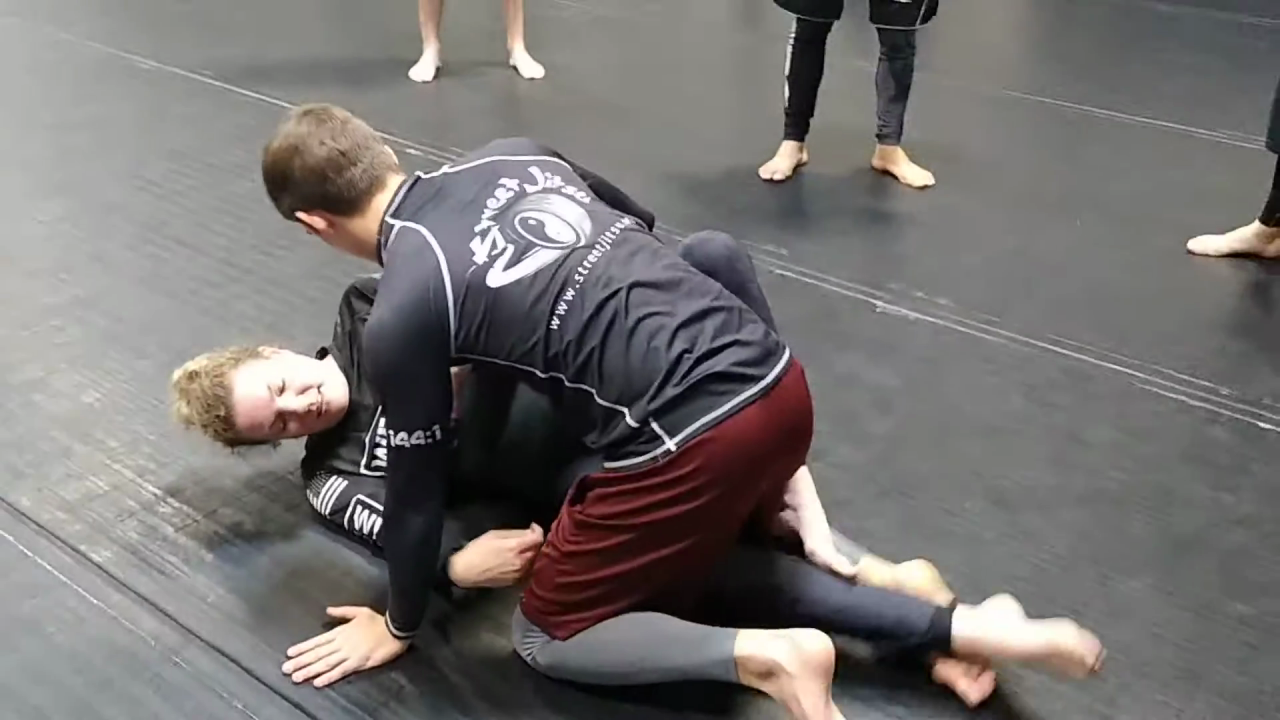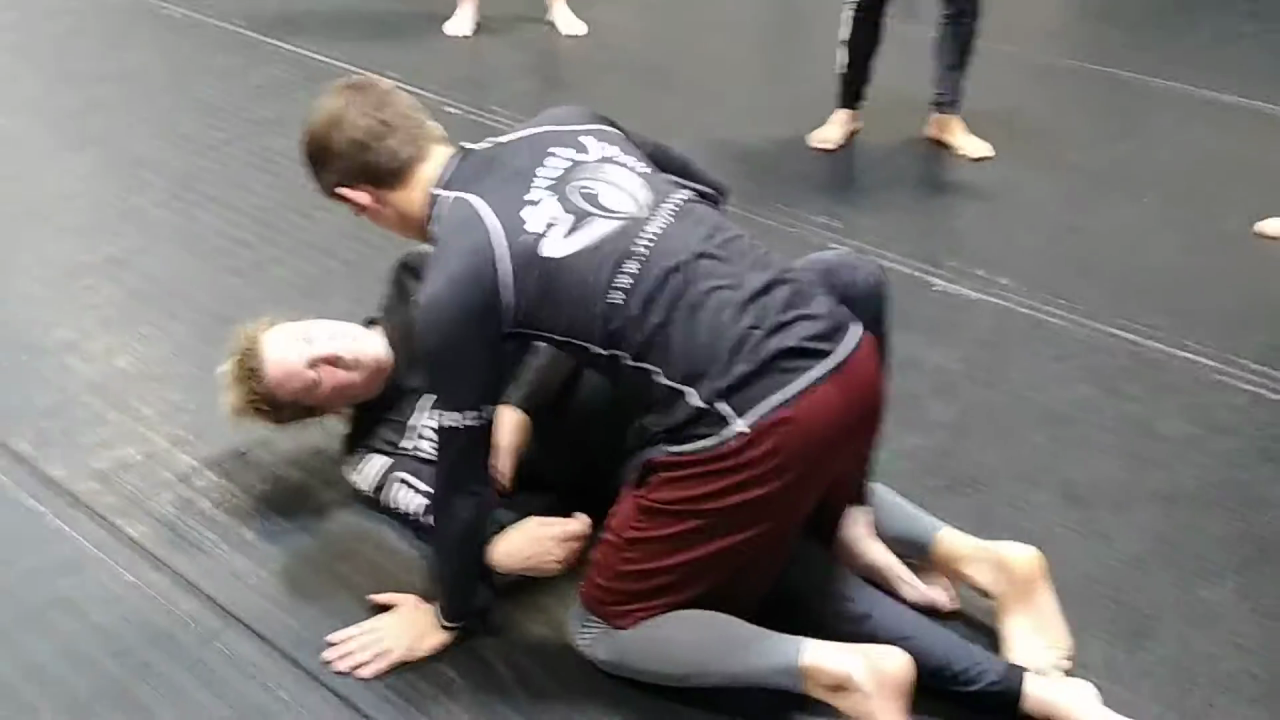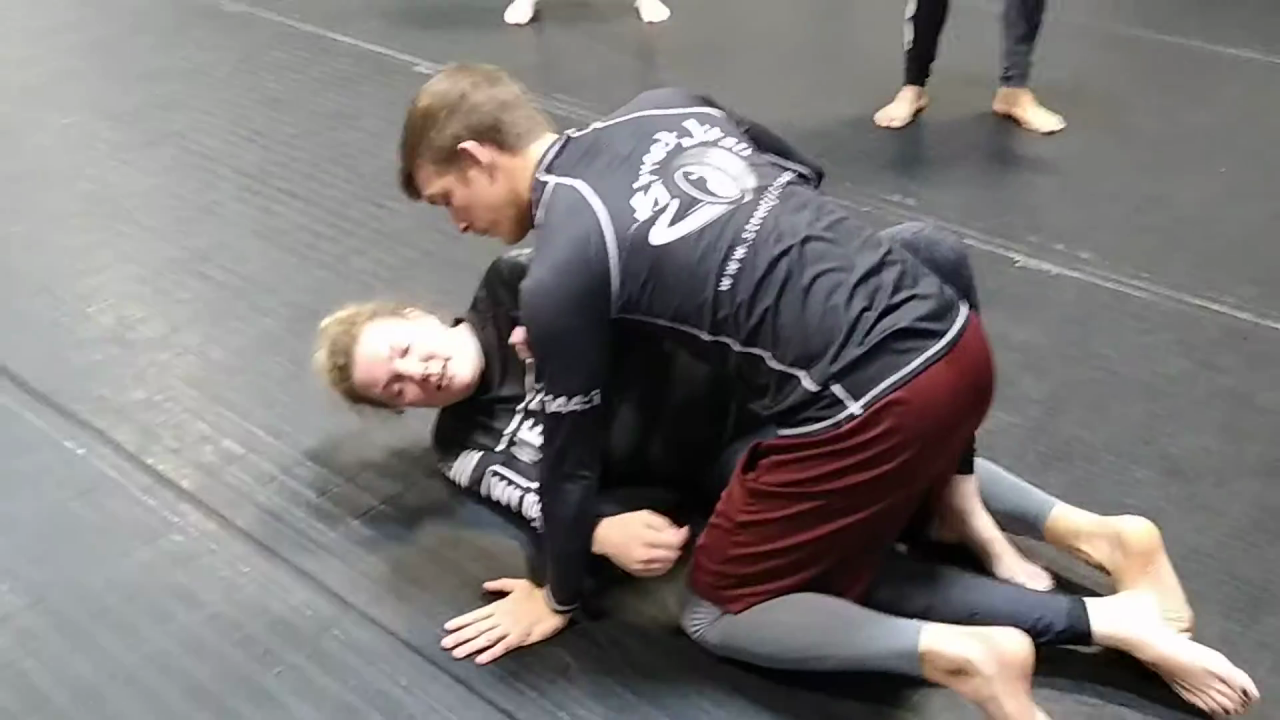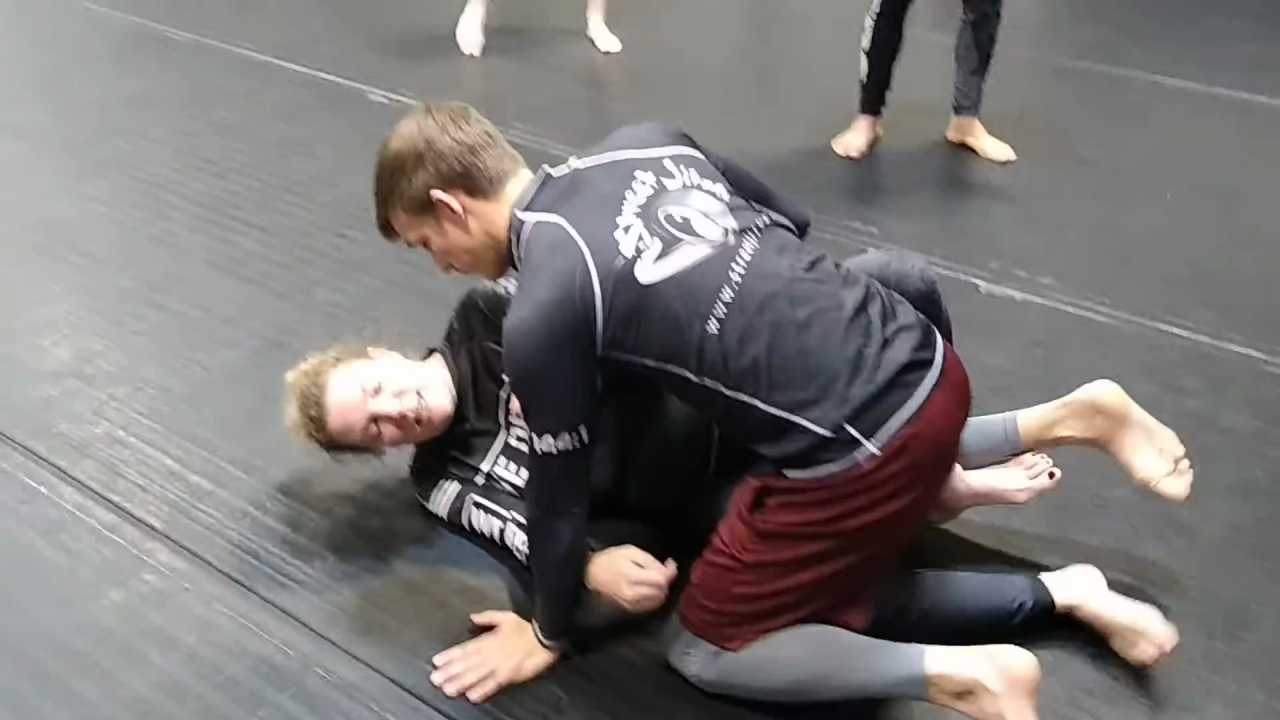
dt=1s
person 1, frame 1
left shoulder: (364, 314)
right shoulder: (336, 477)
right wrist: (462, 563)
right hip: (567, 475)
left knee: (709, 256)
right ankle: (928, 631)
person 1, frame 2
left shoulder: (420, 288)
right shoulder: (379, 455)
left wrist: (517, 405)
right wrist: (500, 548)
right hip: (624, 465)
left knee: (846, 282)
person 1, frame 3
left shoulder: (511, 288)
right shoulder: (470, 445)
right elbow: (555, 502)
right wrist: (605, 533)
right hip: (723, 455)
left knee: (922, 254)
right ankle: (1102, 620)
person 1, frame 4
left shoulder: (484, 320)
right shoulder: (446, 477)
right wrist: (597, 567)
right hip: (707, 494)
left knee: (894, 283)
right ankle: (1061, 592)
person 2, frame 1
left shoulder: (399, 317)
right shoulder: (515, 154)
left elbow: (417, 484)
left wrist: (398, 625)
left hip: (695, 444)
right hip: (777, 381)
left knee: (546, 635)
person 2, frame 2
left shoulder: (450, 292)
right shoulder: (565, 126)
left elbow: (464, 469)
left wrist: (448, 614)
left hip: (756, 427)
right hip: (844, 356)
left knee: (606, 627)
right knee: (818, 520)
person 2, frame 3
left shoulder: (557, 278)
right shoulder: (667, 106)
left elbow: (572, 454)
left wrist: (559, 598)
left hip: (874, 406)
right hip: (954, 337)
left knee: (718, 609)
person 2, frame 4
left shoulder: (541, 316)
right shoulder: (643, 144)
left elbow: (559, 491)
left wrist: (548, 634)
left hip: (862, 447)
right hip: (927, 365)
left knee: (705, 650)
